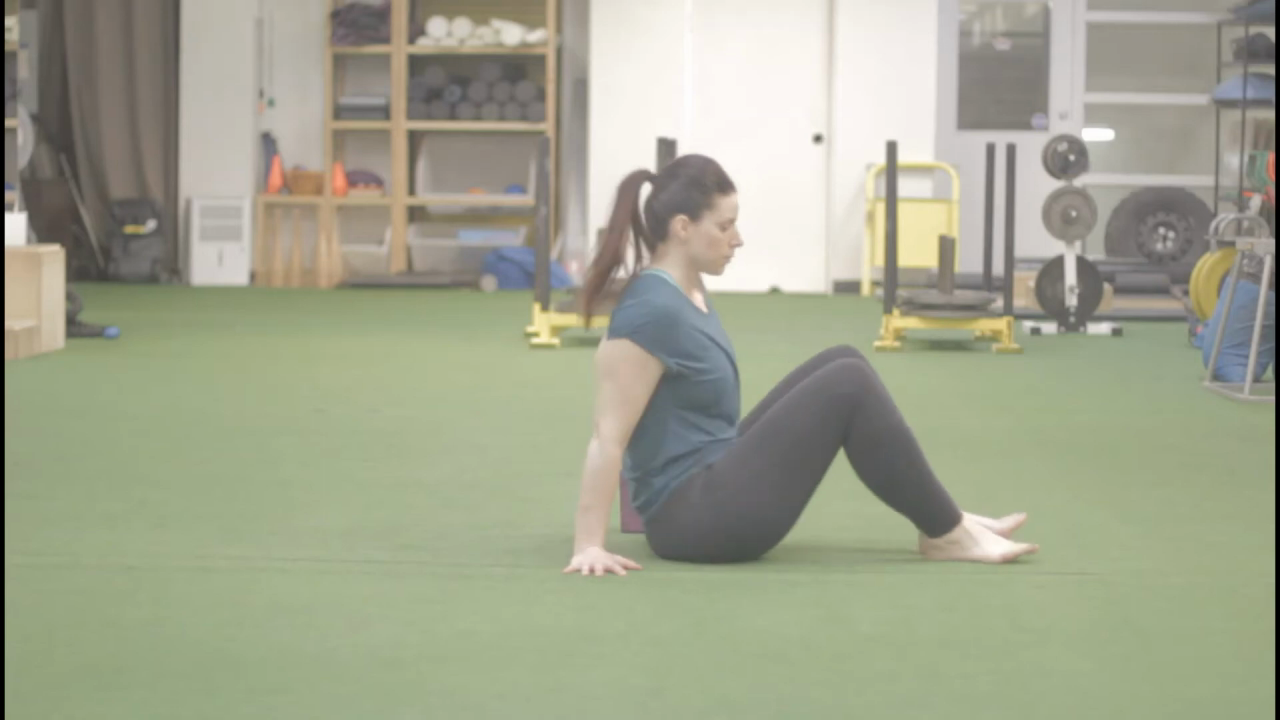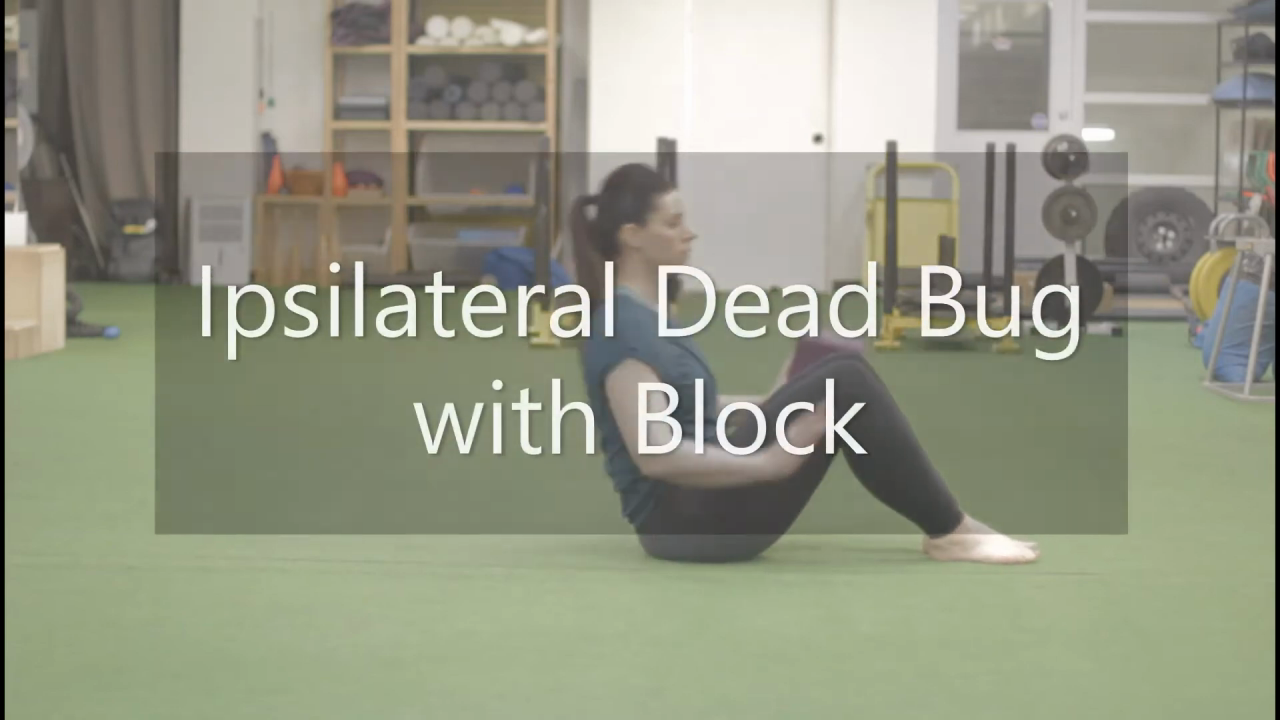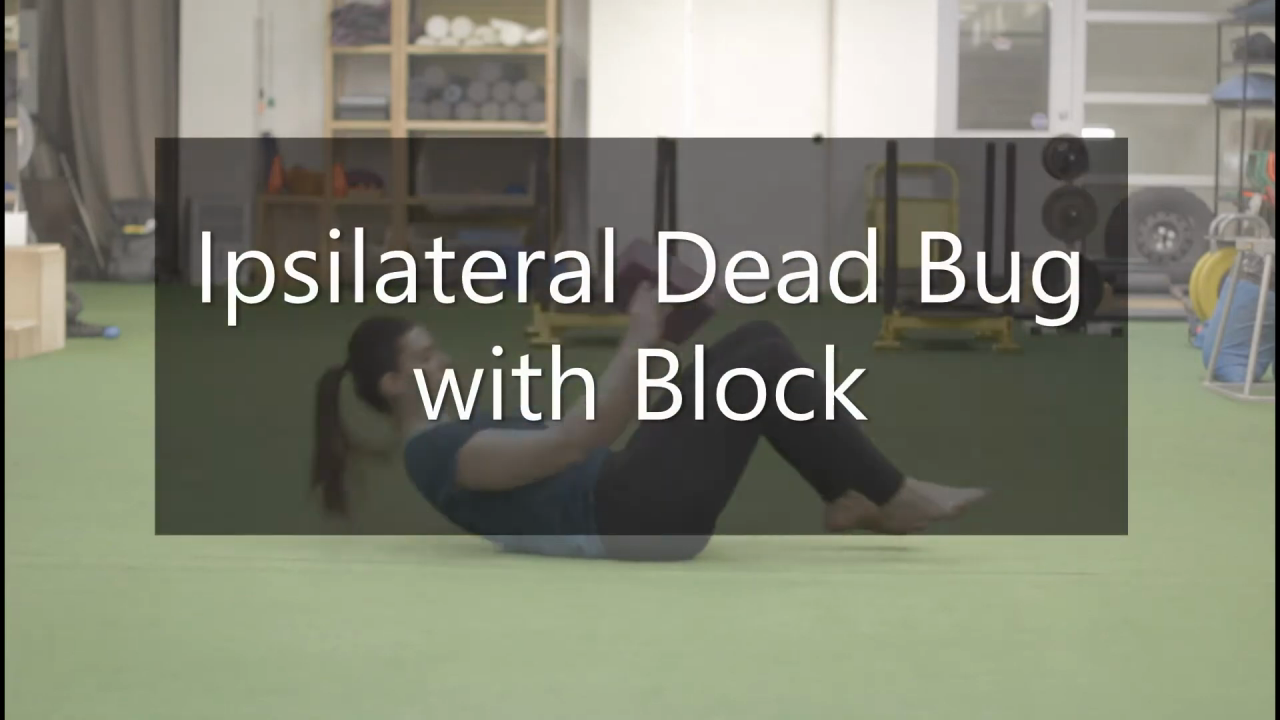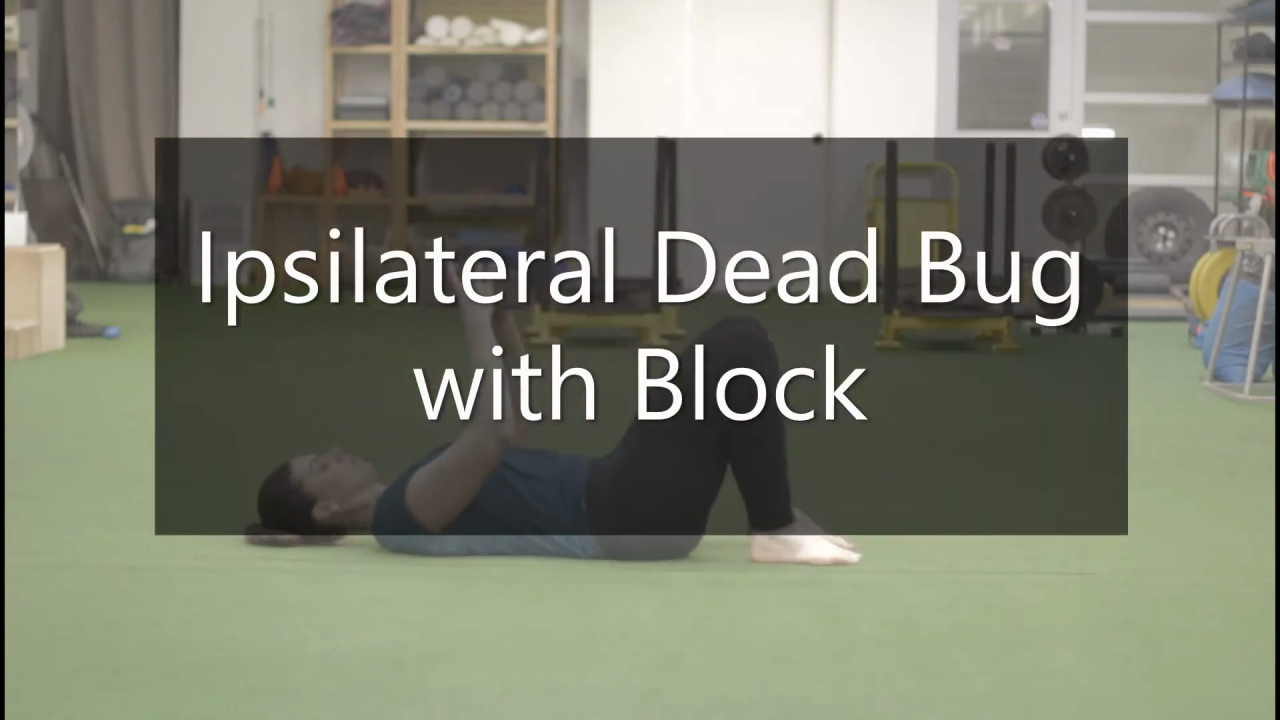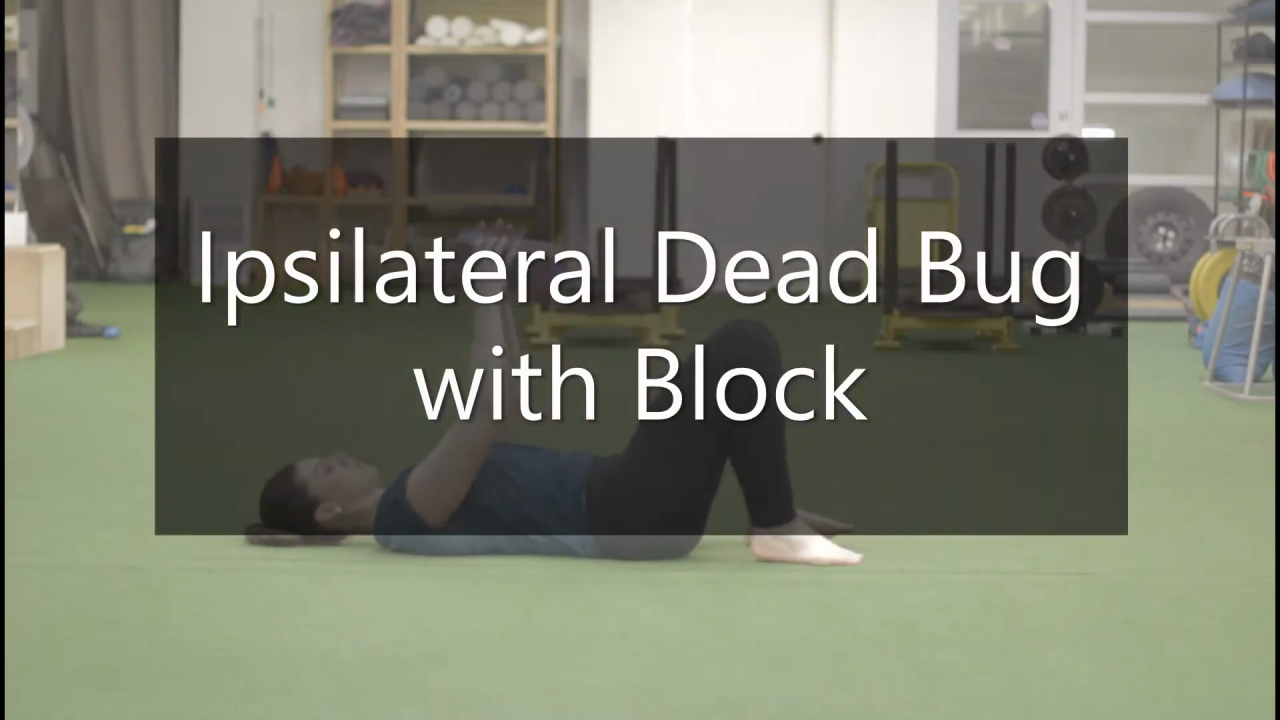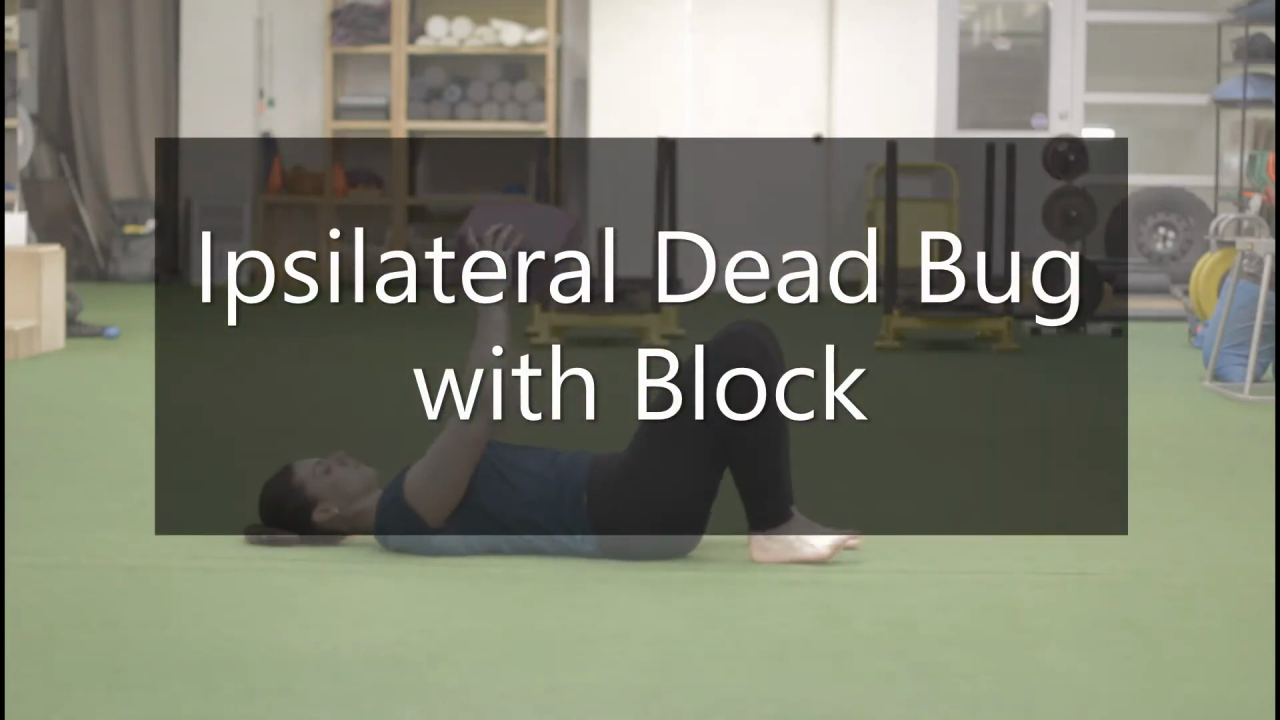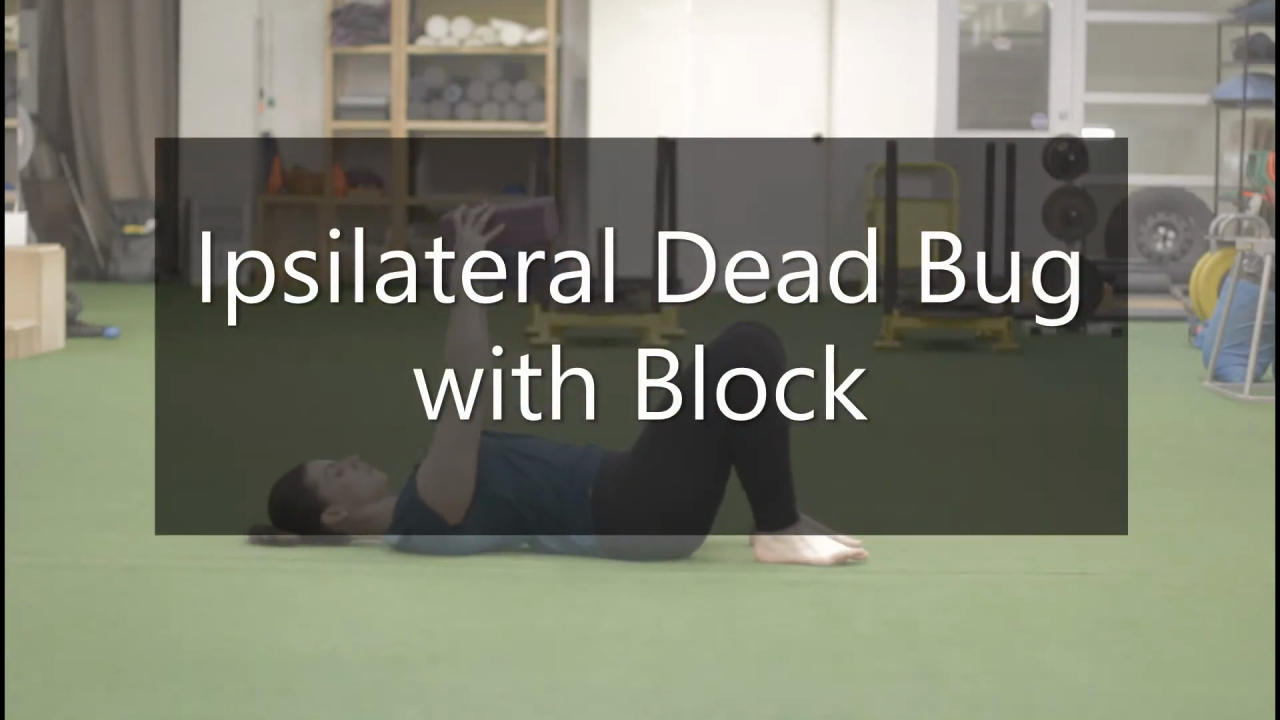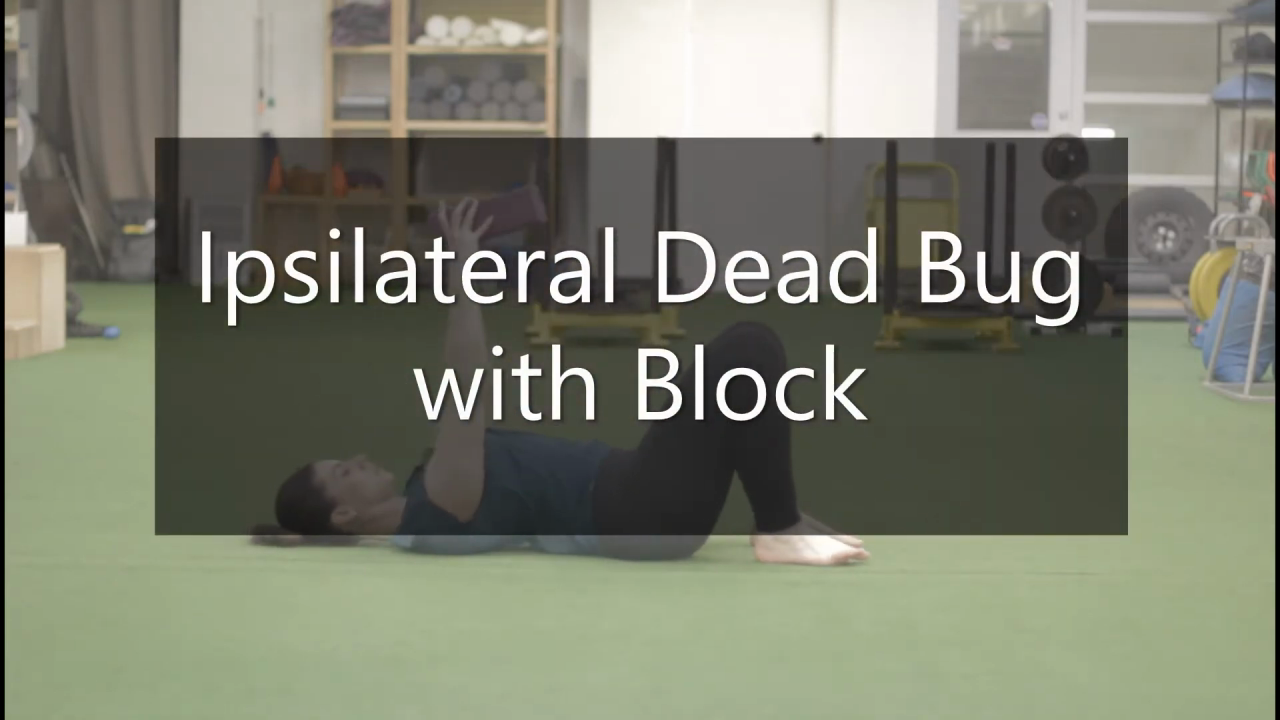
dt=0.5s
person 1, frame 1
left shoulder: (677, 291)
right shoulder: (653, 312)
left elbow: (608, 359)
right elbow: (606, 434)
right wrist: (588, 544)
left hip: (713, 483)
right hip: (699, 519)
left knee: (843, 364)
right knee: (850, 384)
left ankle: (944, 519)
right ankle: (946, 535)
person 1, frame 2
left shoulder: (645, 310)
right shoulder: (624, 328)
right elbow: (655, 454)
left wrist: (781, 401)
right wrist: (768, 461)
left hip: (706, 495)
right hip: (686, 517)
left knee: (841, 367)
right knee: (845, 384)
left ankle: (947, 520)
right ankle: (949, 534)
person 1, frame 3
left shoulder: (453, 431)
right shoulder: (444, 450)
left elbow: (581, 427)
right elbow: (576, 436)
left wrist: (642, 342)
right wrist: (637, 340)
left hip: (630, 498)
right hip: (640, 525)
left knee: (759, 344)
right knee: (759, 359)
left ankle: (847, 498)
right ankle: (893, 497)
person 1, frame 4
left shoulder: (418, 493)
right shoulder: (405, 516)
left elbow: (516, 413)
right elbow: (494, 430)
left wrist: (500, 315)
right wrist: (475, 322)
left hip: (615, 499)
right hip: (631, 521)
left knee: (737, 339)
right knee: (738, 347)
left ankle: (778, 518)
right ankle: (776, 529)
person 1, frame 5
left shoulder: (421, 493)
right shoulder: (403, 516)
left elbow: (502, 395)
right elbow: (483, 412)
left wrist: (498, 297)
right wrist: (484, 302)
left hip: (619, 497)
right hip: (630, 520)
left knee: (743, 341)
right knee: (744, 346)
left ankle: (778, 512)
right ankle: (777, 526)
person 1, frame 6
left shoulder: (418, 496)
right shoulder: (406, 517)
left elbow: (485, 400)
right elbow: (478, 407)
left wrist: (496, 285)
right wrist: (490, 293)
left hip: (619, 497)
right hip: (631, 518)
left knee: (746, 342)
right knee: (742, 354)
left ankle: (777, 517)
right ankle: (774, 529)
person 1, frame 7
left shoulder: (423, 496)
right shoulder: (420, 520)
right wrist: (467, 273)
left hip: (628, 496)
right hip: (638, 518)
left knee: (748, 343)
right knee: (746, 354)
left ankle: (780, 518)
right ankle: (779, 531)
person 1, frame 8
left shoulder: (427, 493)
right shoulder: (431, 518)
left elbow: (472, 385)
left wrist: (468, 267)
right wrist: (462, 270)
left hip: (631, 495)
right hip: (642, 516)
left knee: (748, 346)
right knee: (748, 349)
left ankle: (780, 518)
right ankle: (779, 532)
